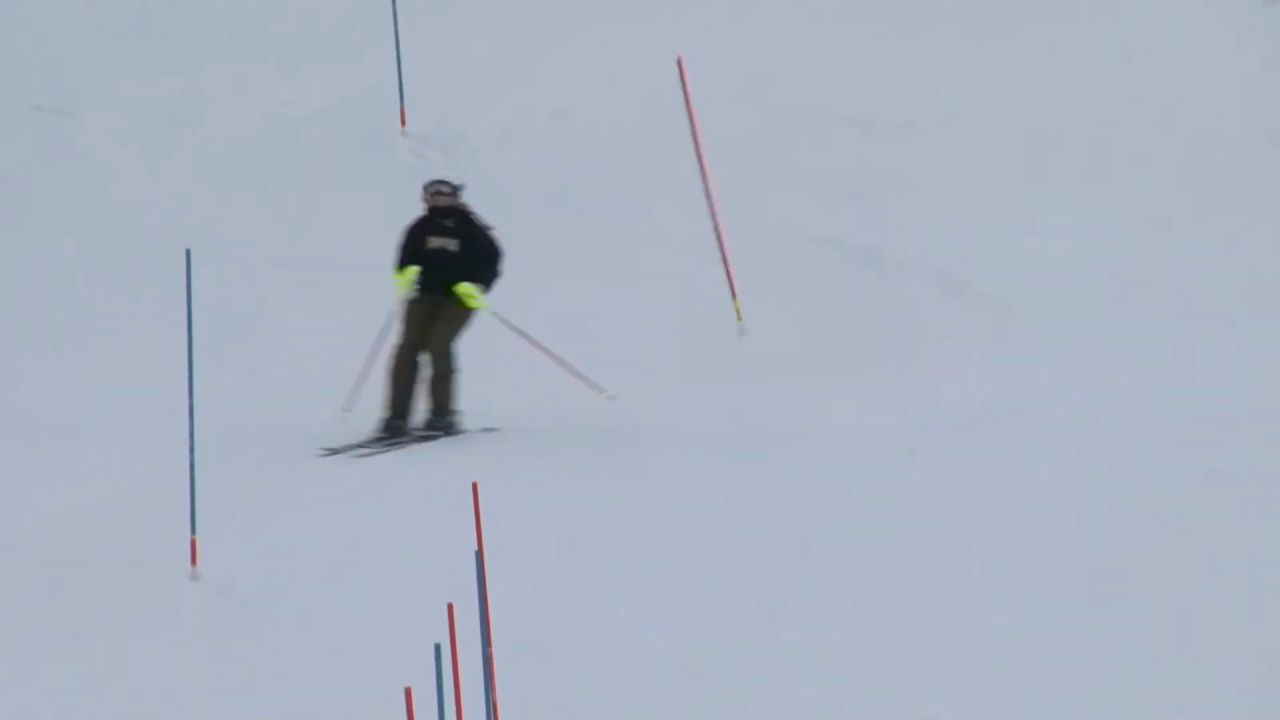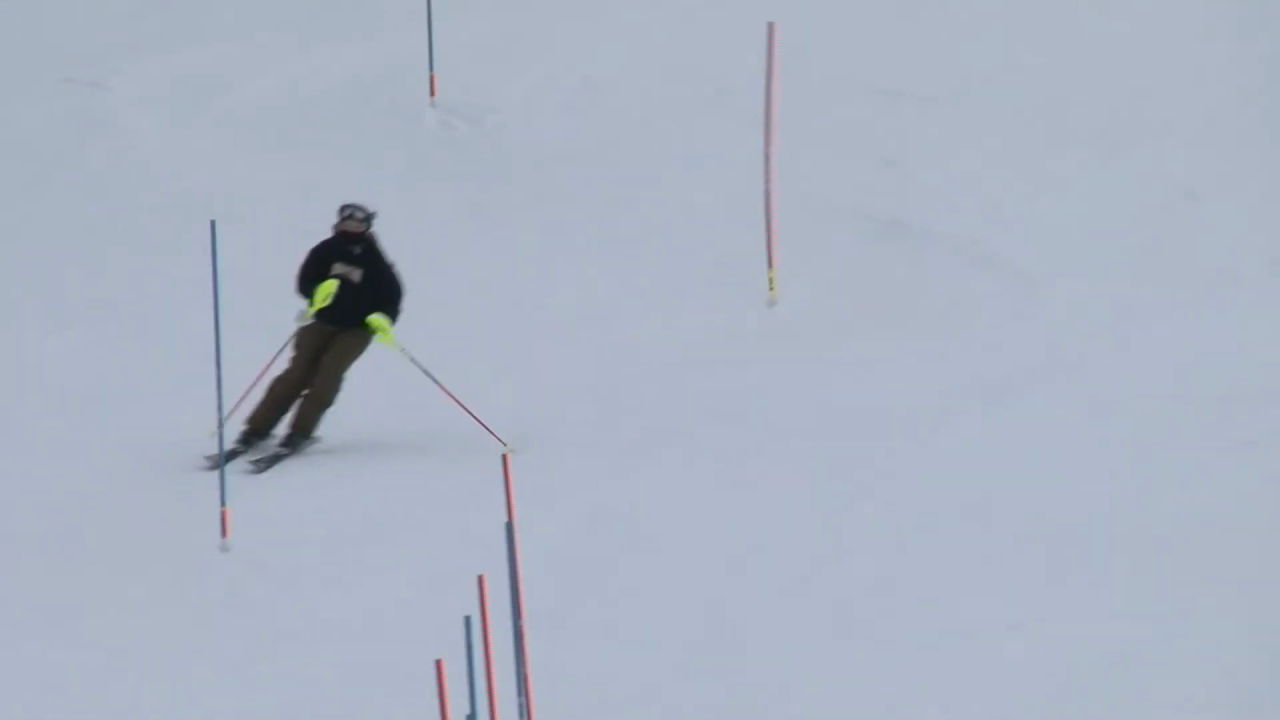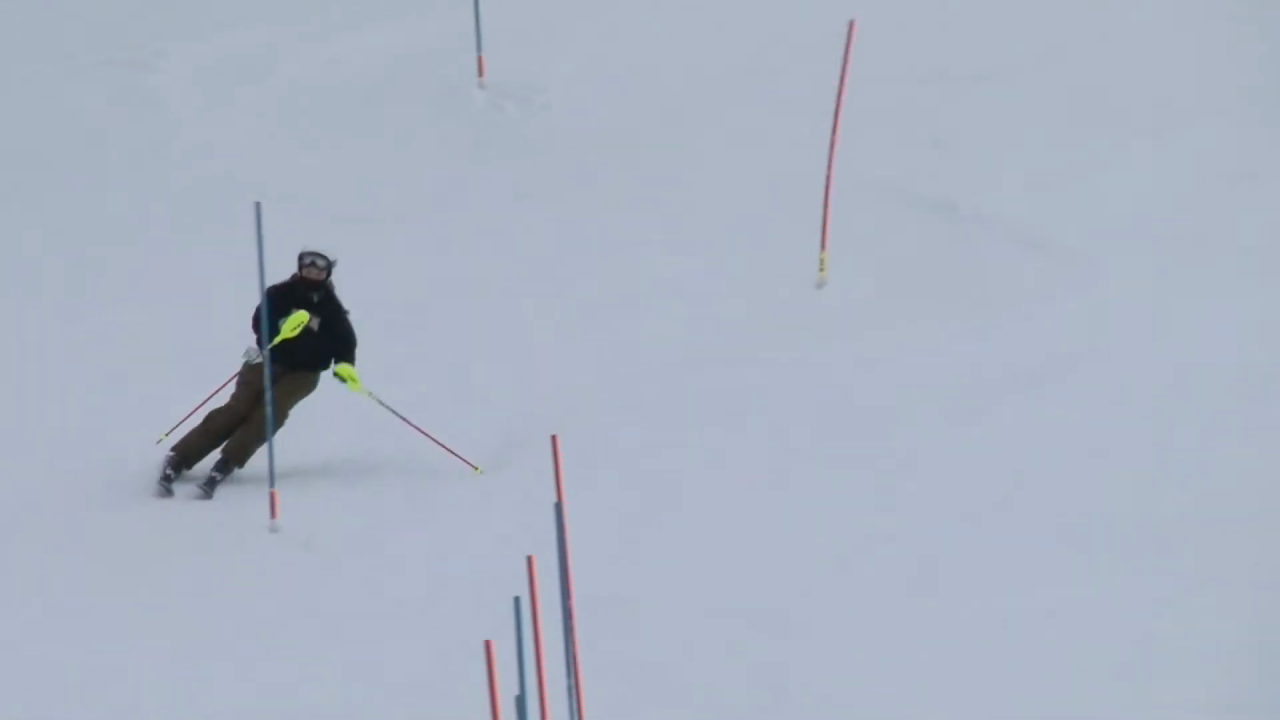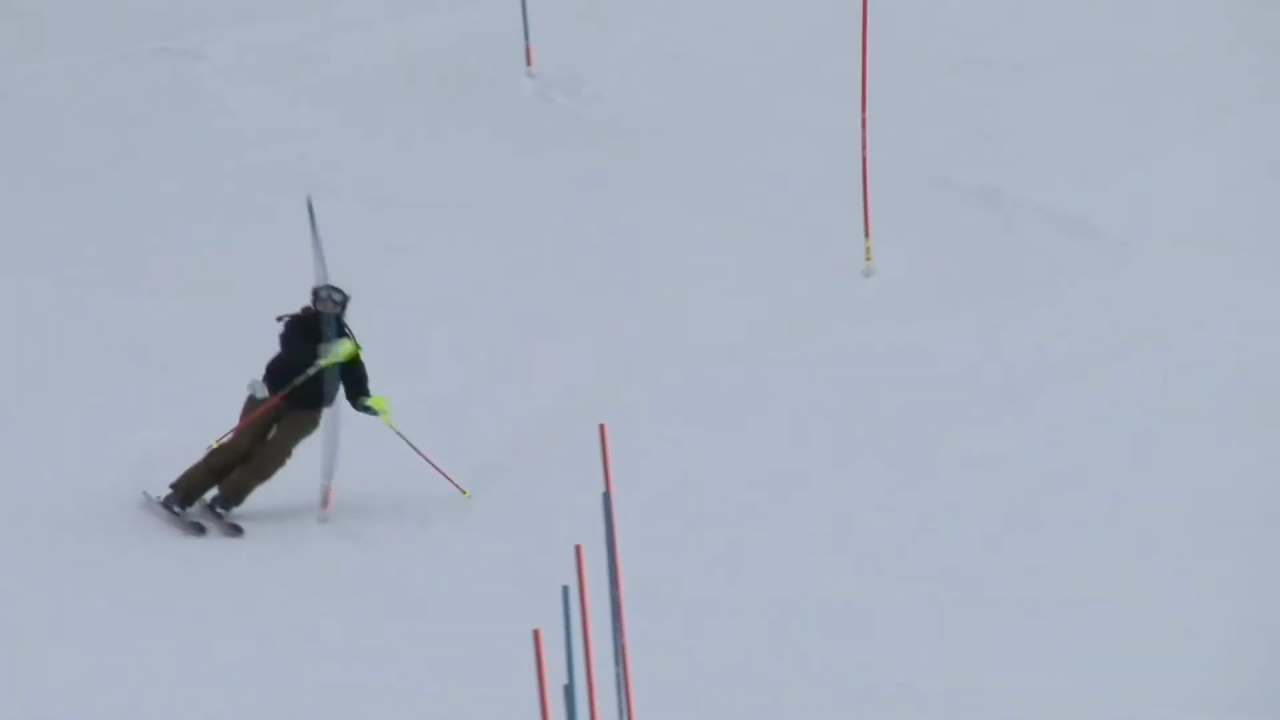
dt=0.2s
person 1, frame 1
left shoulder: (471, 229)
right shoulder: (421, 228)
left elbow: (490, 261)
right elbow: (407, 261)
left wrist: (477, 287)
right wrist: (407, 275)
left hip: (460, 297)
right hip: (425, 295)
left knee: (438, 343)
right knee: (408, 347)
left ankle: (442, 415)
right ankle: (397, 417)
person 1, frame 2
left shoulder: (376, 262)
right shoulder: (325, 251)
left elbow: (391, 295)
right elbow: (305, 283)
left wrist: (383, 319)
right wrist: (318, 292)
left hip: (357, 327)
right hip: (322, 322)
left knee: (331, 369)
right knee: (298, 372)
left ankle: (299, 433)
right ankle: (255, 431)
person 1, frame 3
left shoulder: (332, 310)
right shoulder: (282, 293)
left elbow: (344, 343)
right elbow: (260, 323)
left wrist: (345, 367)
right wrist: (283, 325)
left hip: (305, 372)
right hip: (270, 360)
left knee: (275, 409)
right knee: (238, 408)
left ankle: (226, 465)
right ankle: (179, 459)
person 1, frame 4
left shoulder: (343, 343)
right shoulder: (298, 325)
left elbow: (355, 380)
right elbow: (294, 351)
left wrist: (366, 401)
right wrist: (328, 353)
left hip: (306, 408)
right hip: (273, 394)
left knee: (279, 447)
right knee: (242, 444)
left ankle: (226, 499)
right ankle: (182, 494)
